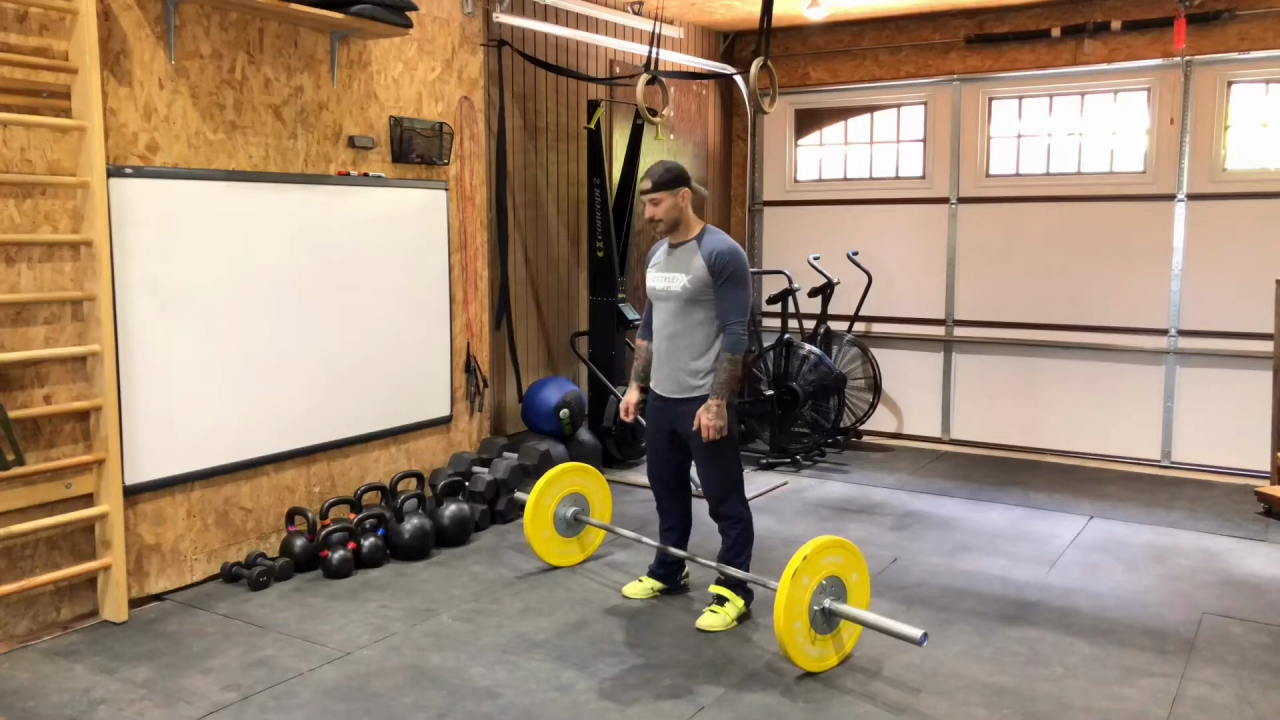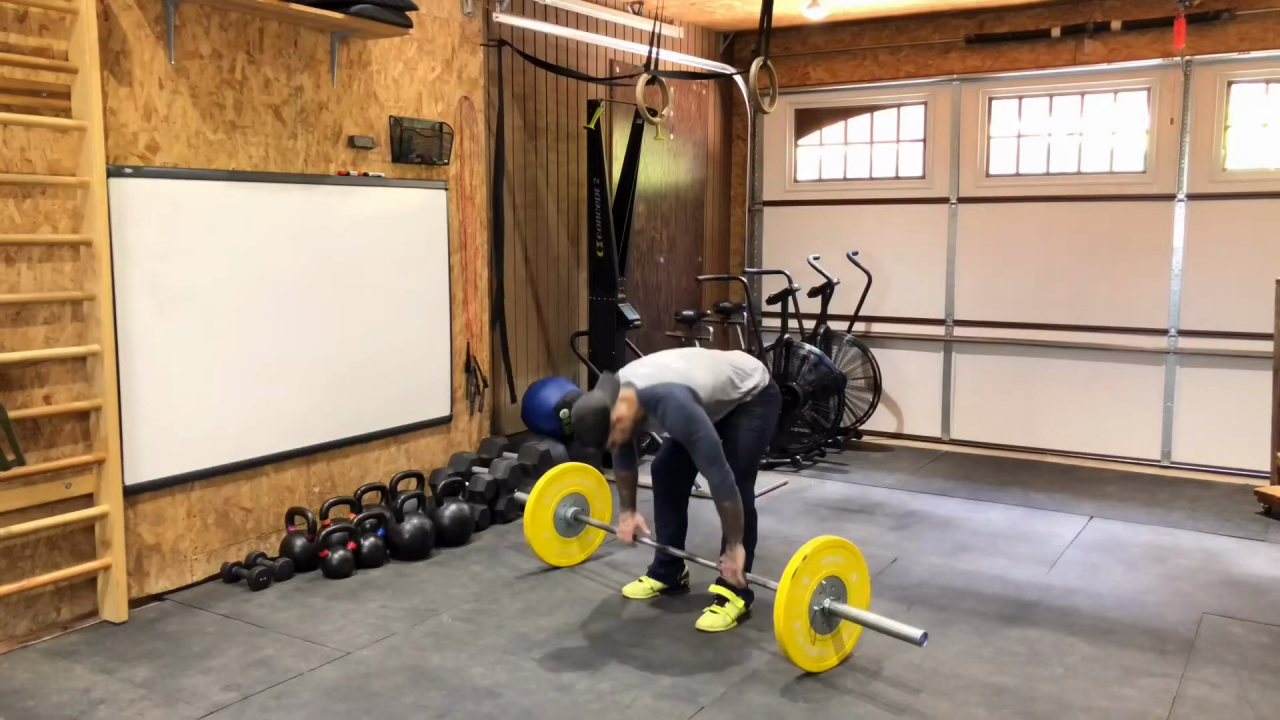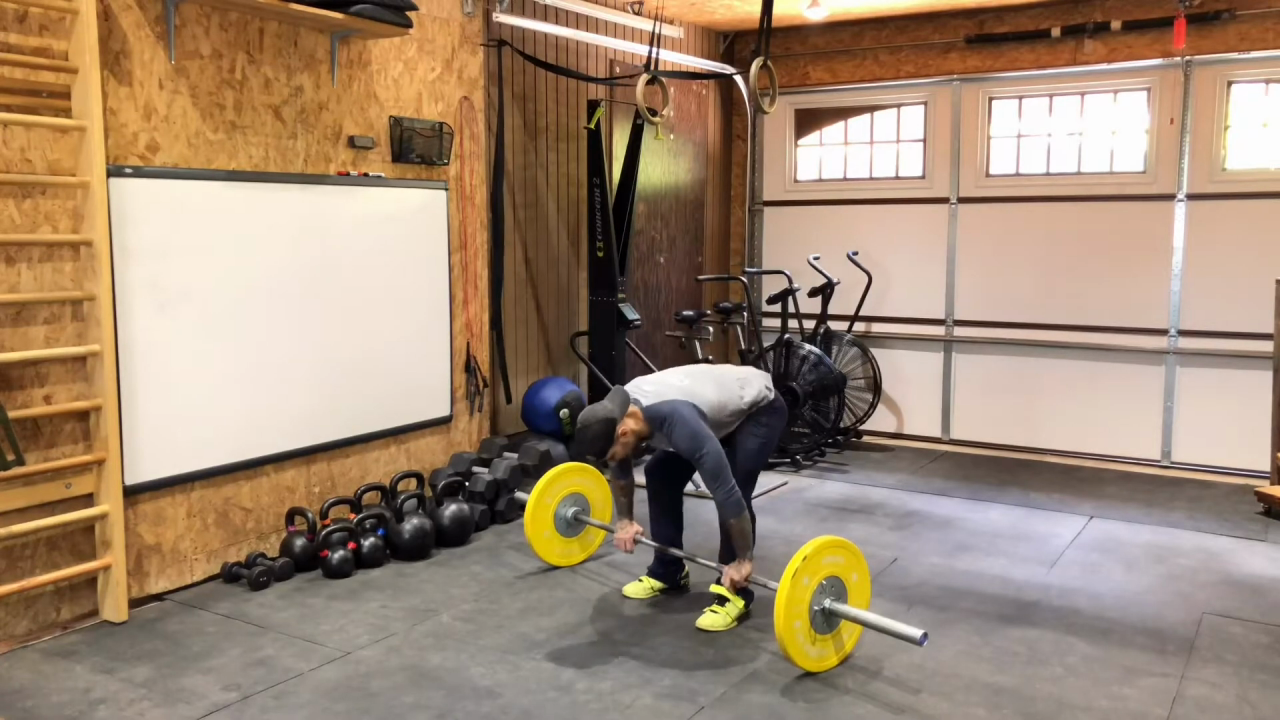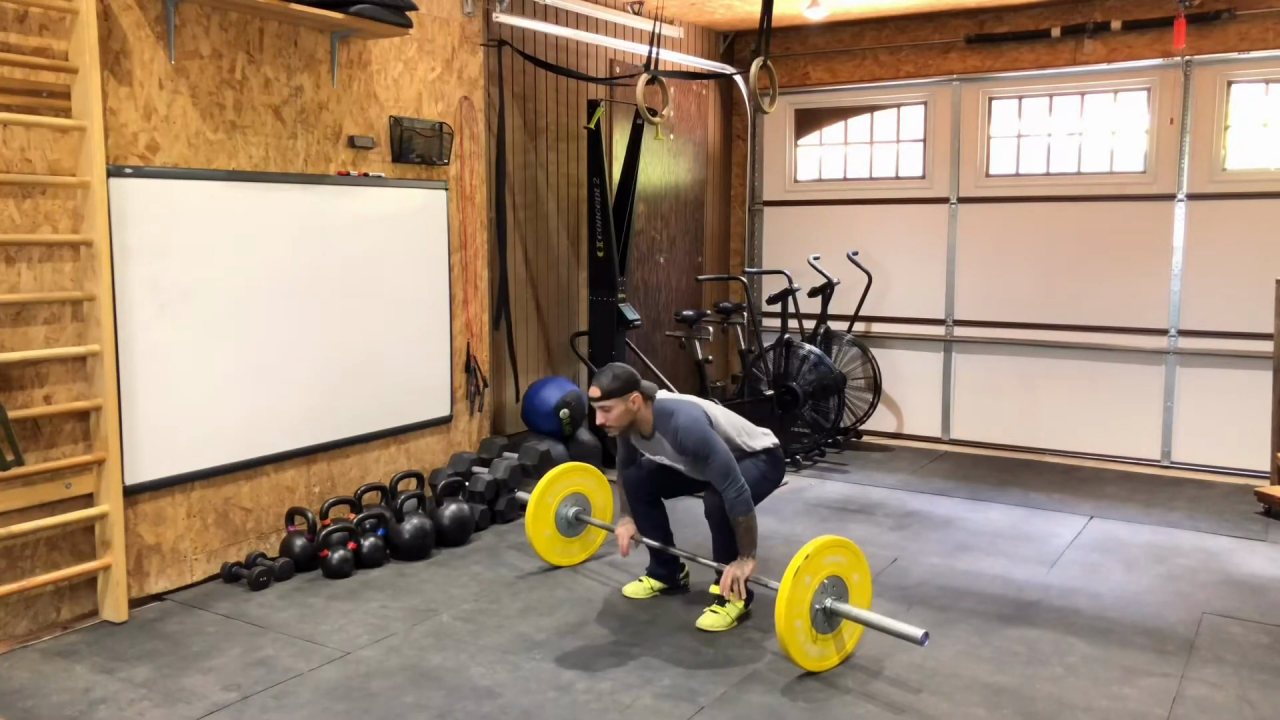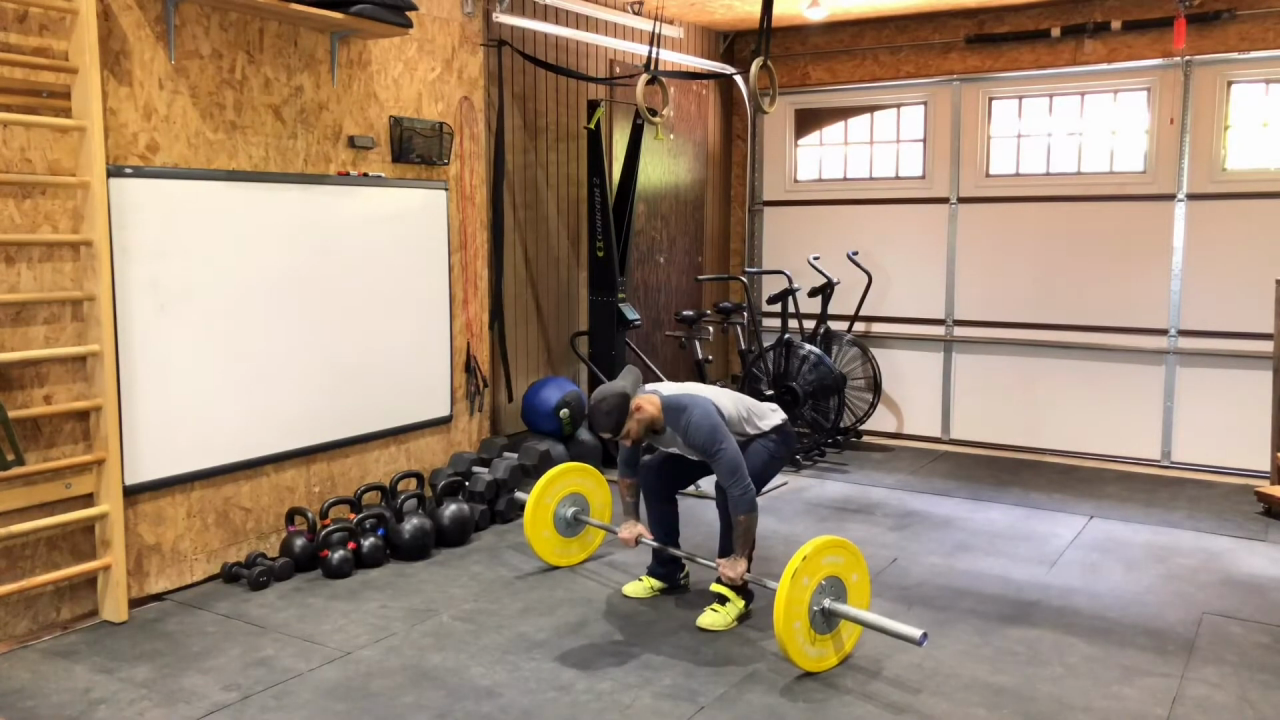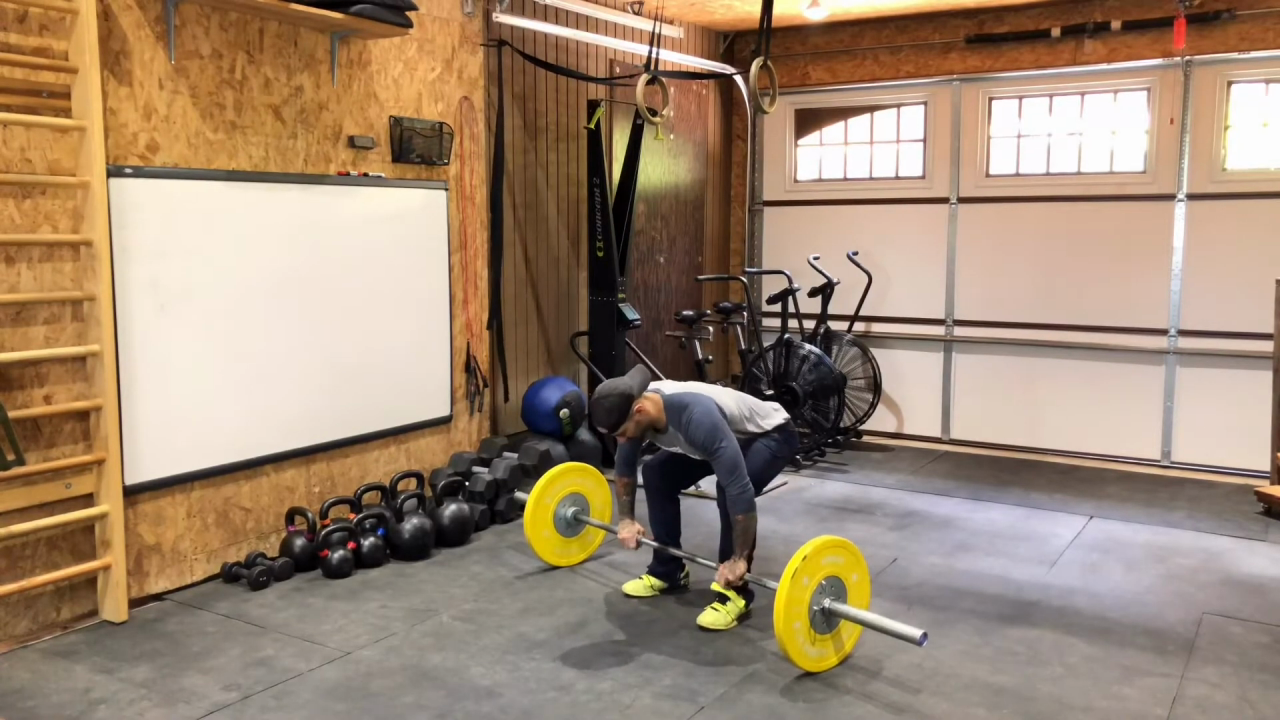
dt=0.7s
person 1, frame 1
left shoulder: (721, 253)
right shoulder: (657, 255)
left elbow: (735, 334)
left wrist: (718, 401)
right wrist: (636, 385)
left hip: (704, 401)
right hip: (662, 398)
left knee: (724, 499)
right knee: (667, 489)
left ankle: (734, 592)
right ankle: (668, 572)
person 1, frame 2
left shoulder: (674, 407)
right shoulder: (612, 397)
left elbow: (719, 475)
right elbow: (624, 458)
left wrist: (735, 547)
right wrist: (628, 511)
left hip: (752, 397)
right hip: (715, 391)
left knee: (737, 483)
right knee: (666, 473)
left ankle: (734, 592)
right ankle: (668, 572)
person 1, frame 3
left shoulder: (678, 422)
right shoulder: (618, 412)
left elbow: (725, 490)
right elbow: (620, 469)
left wrist: (743, 559)
right wrist: (624, 519)
left hip: (758, 408)
right hip: (720, 403)
left knee: (735, 487)
right knee: (661, 474)
left ankle: (735, 593)
right ankle: (668, 571)
person 1, frame 4
left shoulder: (684, 424)
right shoulder: (629, 418)
left elbow: (736, 492)
right elbow: (626, 467)
left wrist: (746, 558)
right wrist: (626, 517)
left hip: (760, 458)
left knee: (717, 502)
right knee: (637, 481)
left ankle: (733, 593)
right ankle: (668, 573)
person 1, frame 5
left shoulder: (696, 419)
right shoulder: (632, 413)
left elbow: (741, 489)
right elbow: (628, 467)
left wrist: (740, 557)
right wrist: (630, 518)
left hip: (769, 435)
right hip: (728, 435)
left knee: (727, 490)
right knee: (653, 474)
left ankle: (734, 591)
right ankle: (668, 571)
person 1, frame 6
left shoulder: (697, 417)
right shoulder: (637, 408)
left elbow: (739, 487)
right elbow: (625, 465)
left wrist: (740, 558)
right wrist: (626, 519)
left hip: (772, 434)
right hip: (729, 434)
left knee: (728, 490)
right knee: (656, 474)
left ankle: (735, 592)
right ankle: (668, 571)
